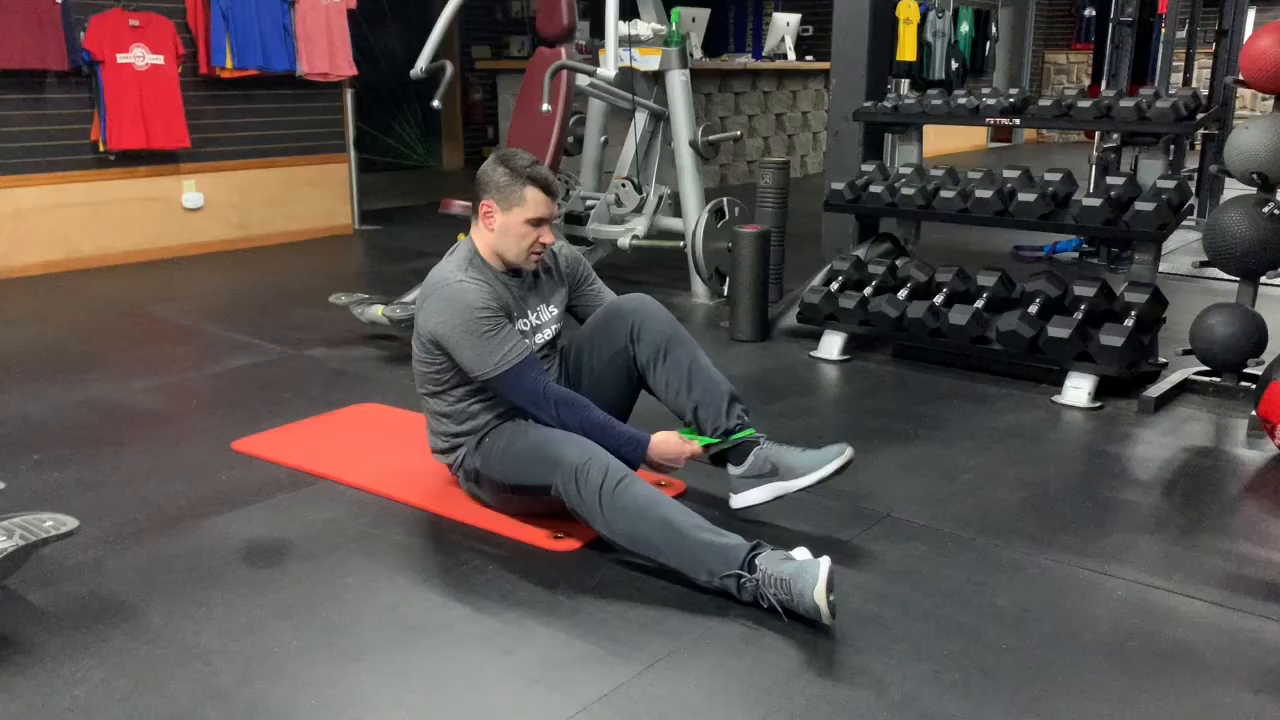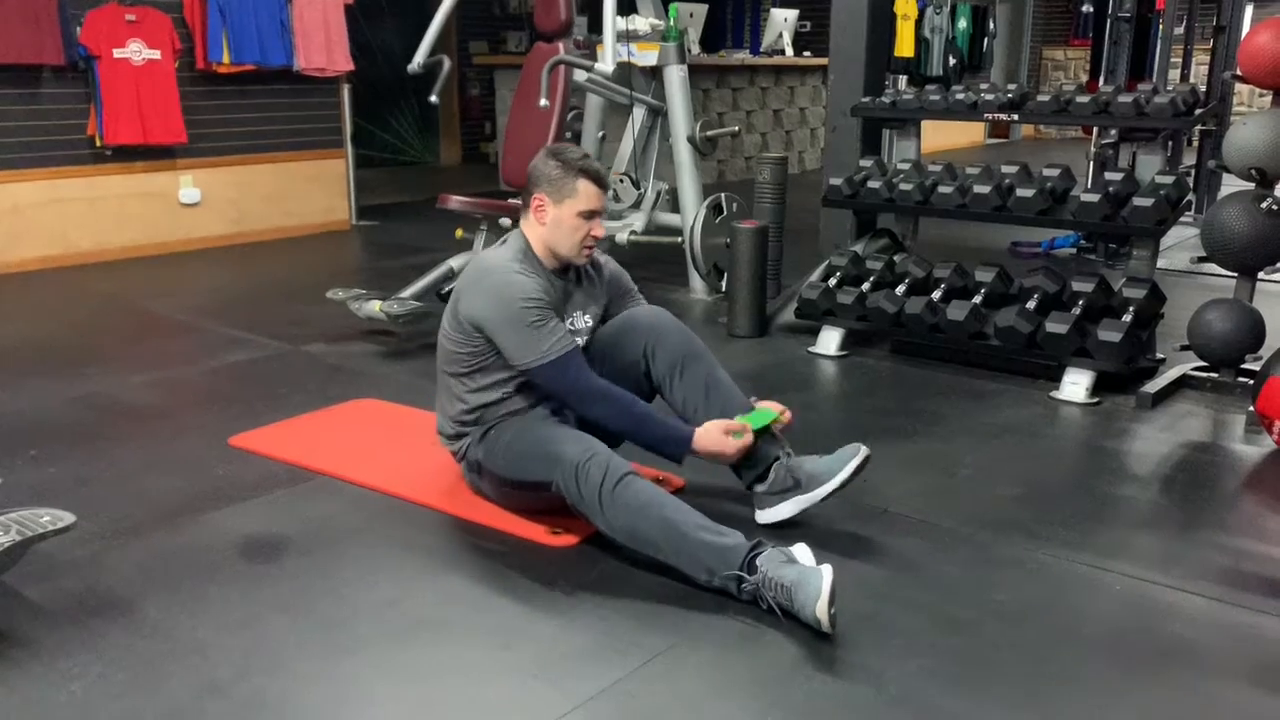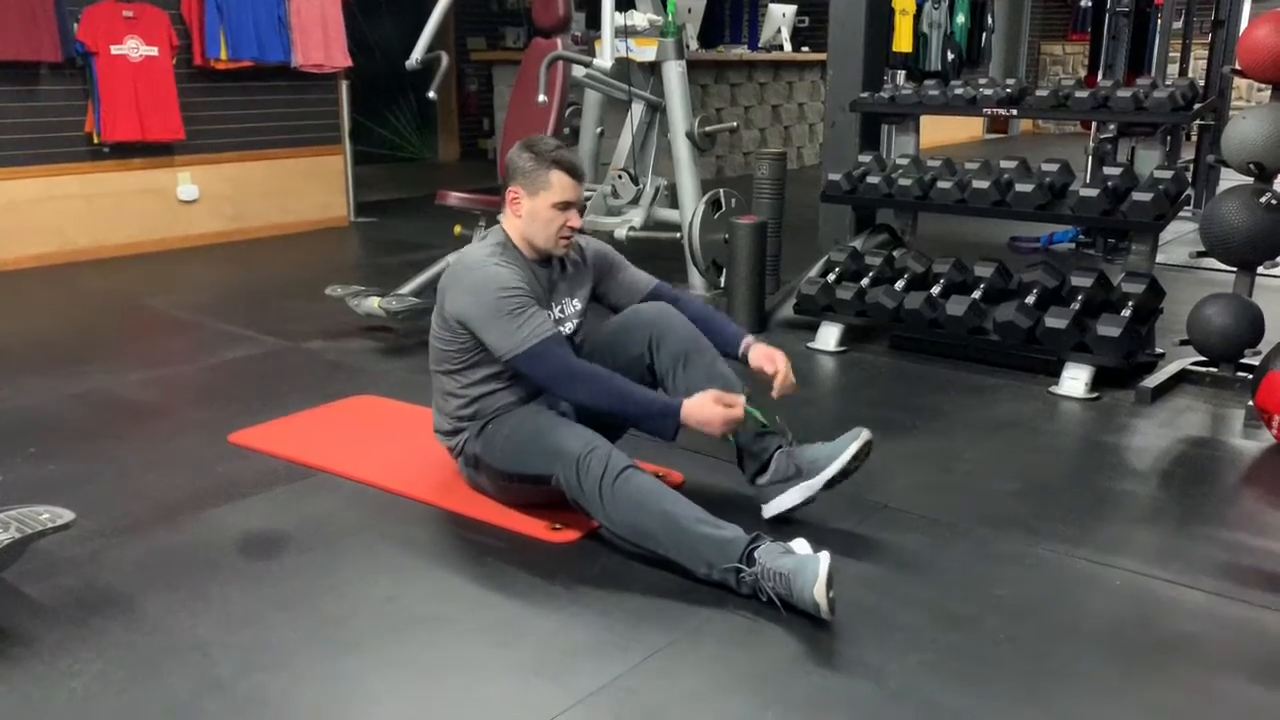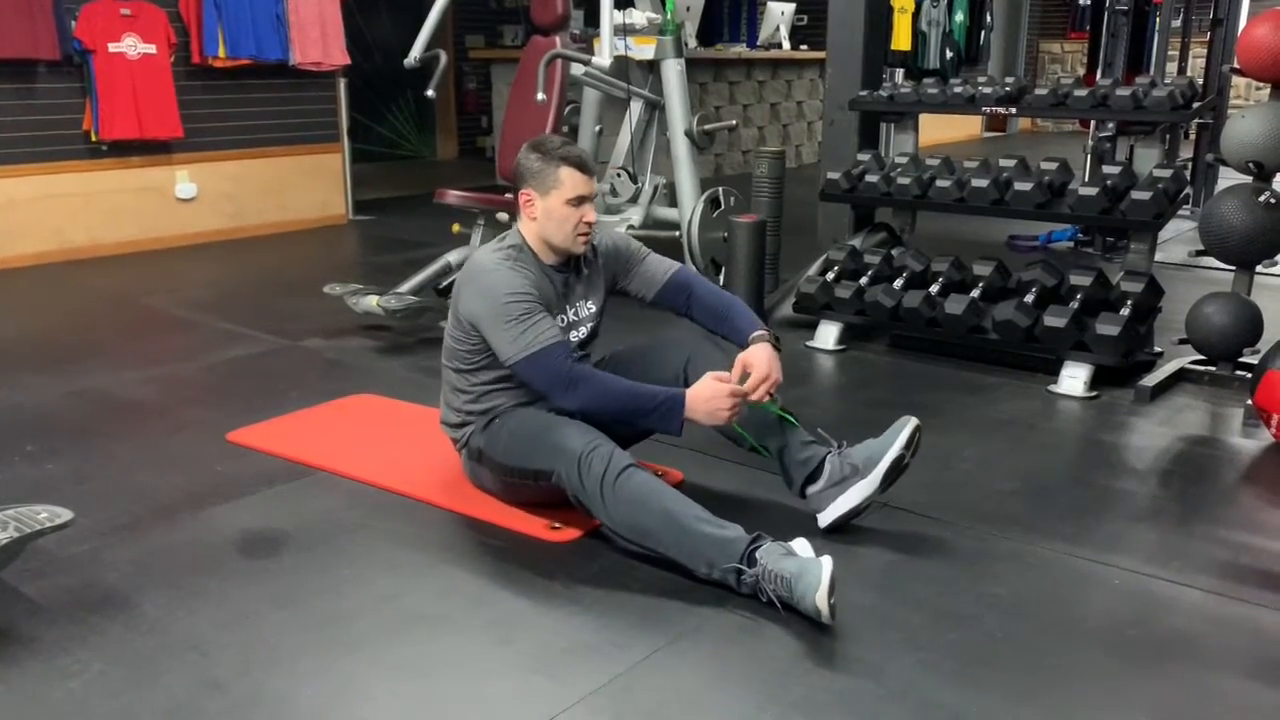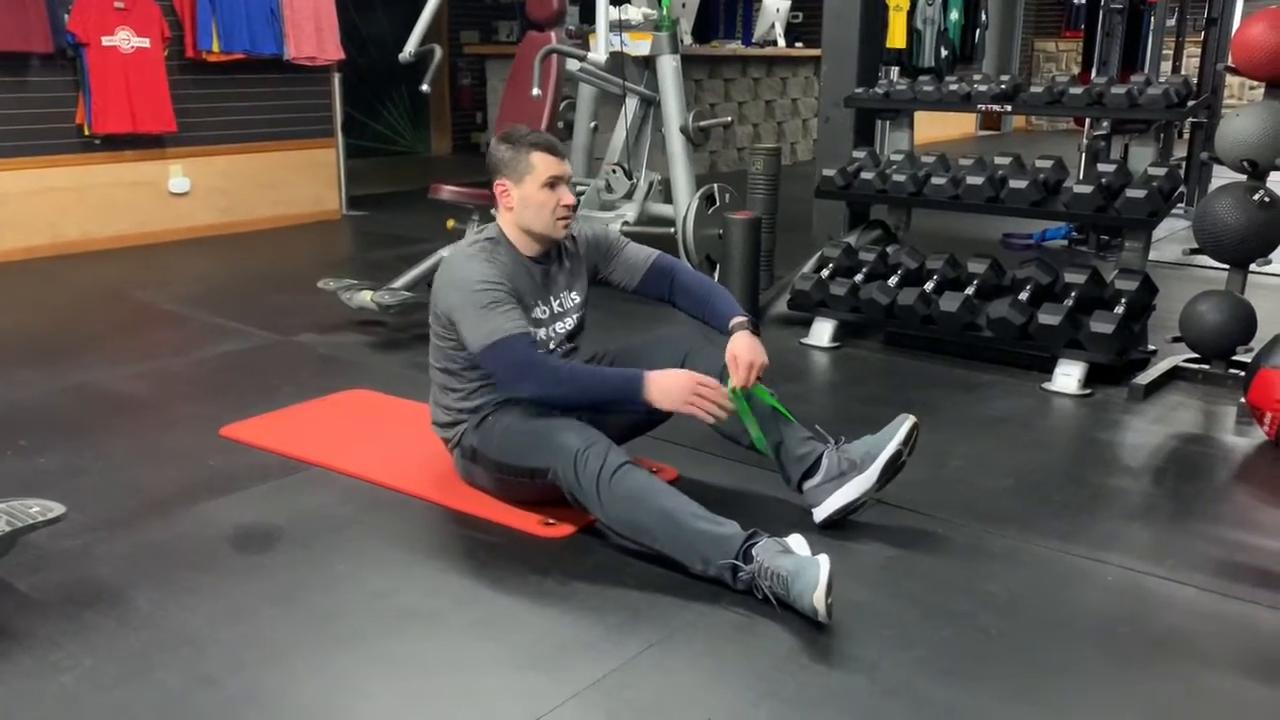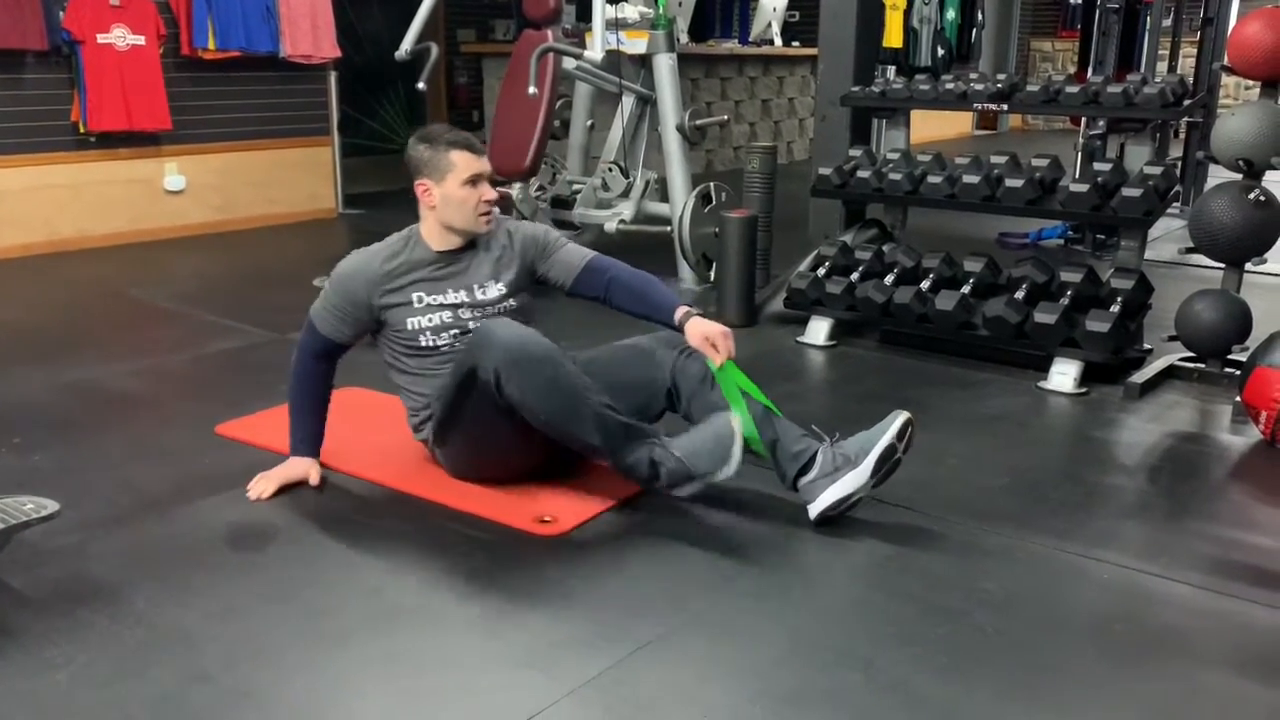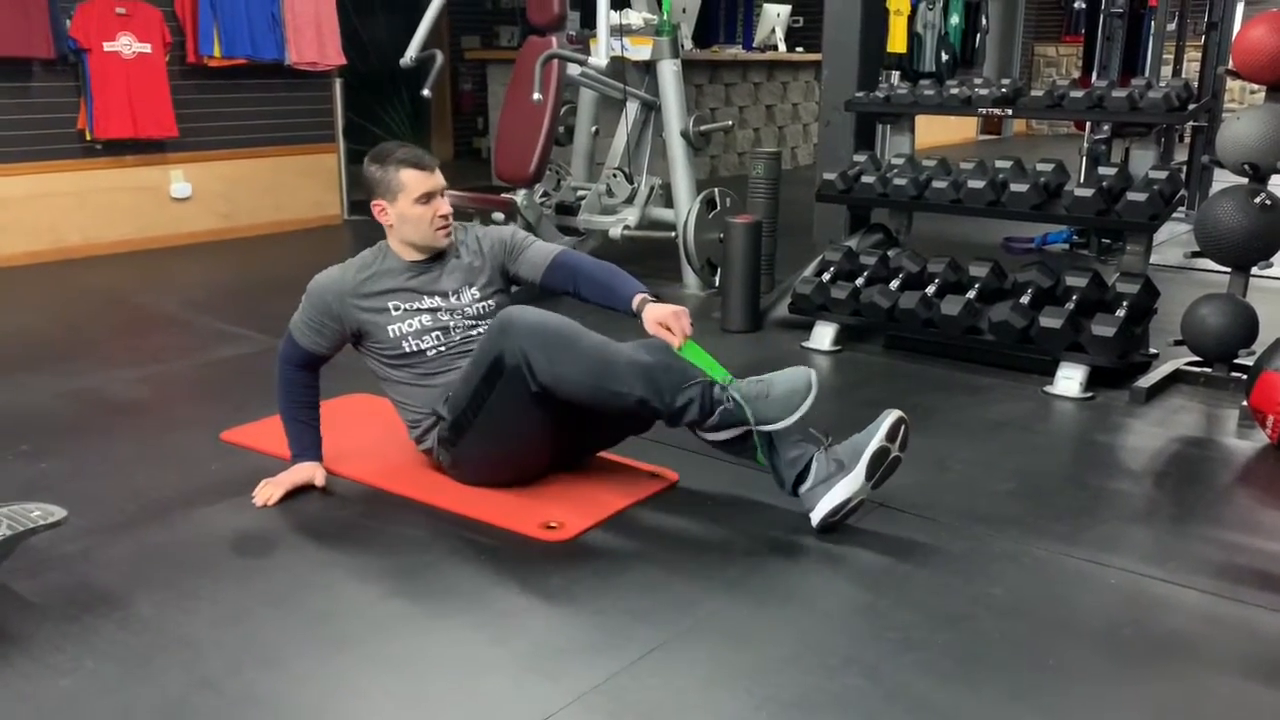
dt=0.5s
person 1, frame 1
left shoulder: (554, 260)
right shoulder: (458, 296)
left elbow: (628, 337)
right elbow: (540, 399)
left wrist: (710, 410)
right wrist: (644, 447)
right hip: (490, 443)
left knee: (638, 313)
right knee: (587, 466)
left ankle: (748, 460)
right ankle: (759, 574)
person 1, frame 2
left shoulder: (593, 269)
right shoulder: (504, 284)
left elbow: (655, 347)
right elbow: (585, 393)
left wrist: (743, 407)
right wrist: (689, 442)
left hip: (565, 404)
right hip: (497, 437)
left knee: (653, 327)
right knee: (586, 463)
left ankle: (770, 473)
right ankle: (760, 573)
person 1, frame 3
left shoulder: (578, 252)
right shoulder: (482, 276)
left elbow: (667, 299)
right elbow: (568, 378)
left wrist: (748, 345)
right wrist: (678, 412)
left hip: (563, 399)
right hip: (493, 430)
left knee: (658, 321)
right knee: (588, 458)
left ankle: (776, 467)
right ankle: (758, 564)
person 1, frame 4
left shoulder: (599, 249)
right shoulder: (496, 279)
left elbow: (691, 291)
right elbow: (565, 385)
left wrist: (759, 339)
right wrist: (685, 405)
left hip: (574, 400)
right hip: (501, 429)
left knee: (694, 354)
right knee: (589, 457)
left ankle: (822, 474)
right ankle: (759, 565)
person 1, frame 5
left shoulder: (580, 244)
right shoulder: (474, 273)
left elbow: (671, 277)
right elbow: (516, 376)
left wrist: (738, 327)
right wrist: (646, 388)
left hip: (571, 396)
right hip: (492, 429)
left knee: (693, 346)
right knee: (585, 454)
left ankle: (819, 470)
right ankle: (757, 562)
person 1, frame 6
left shoulder: (520, 240)
right shoulder: (369, 273)
left elbow: (608, 278)
right elbow: (316, 354)
left wrist: (686, 316)
right wrist: (304, 452)
left hip: (537, 405)
right hip: (467, 434)
left knee: (674, 356)
right knee: (508, 345)
left ankle: (811, 469)
right ankle: (657, 465)
person 1, frame 7
left shoulder: (490, 244)
right shoulder: (343, 289)
left elbow: (574, 269)
right elbow: (296, 364)
left wrist: (643, 302)
right wrist: (306, 457)
left hip: (548, 416)
right hip: (470, 441)
left knee: (663, 357)
right knee: (523, 327)
left ankle: (813, 474)
right ankle: (719, 407)
